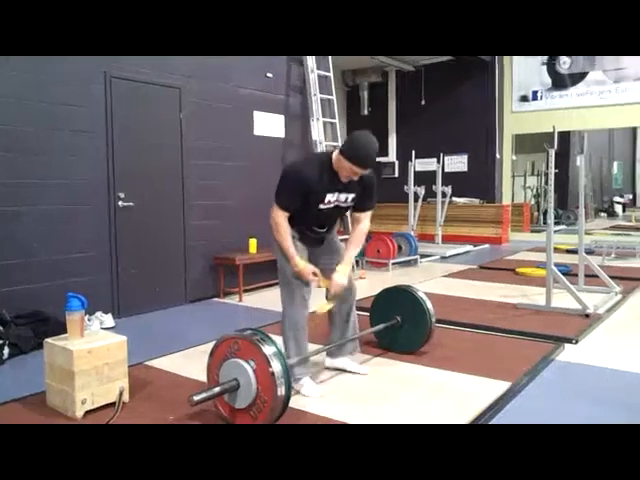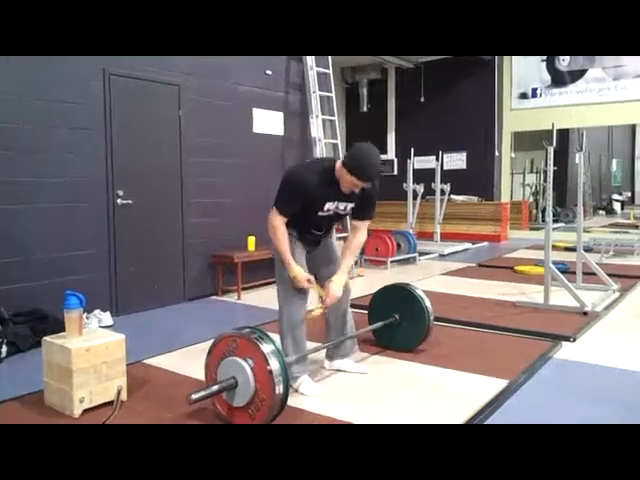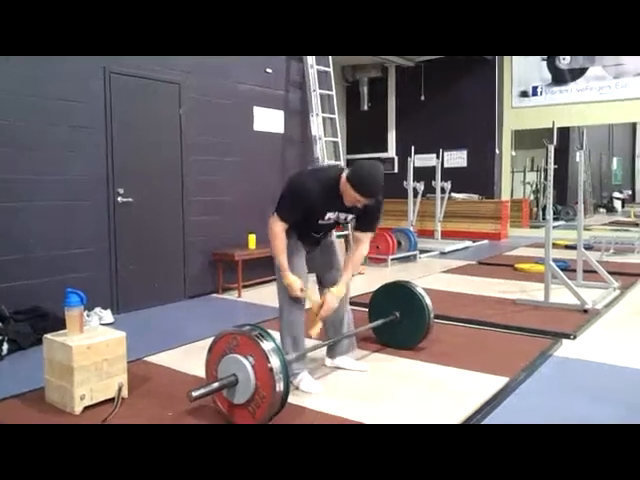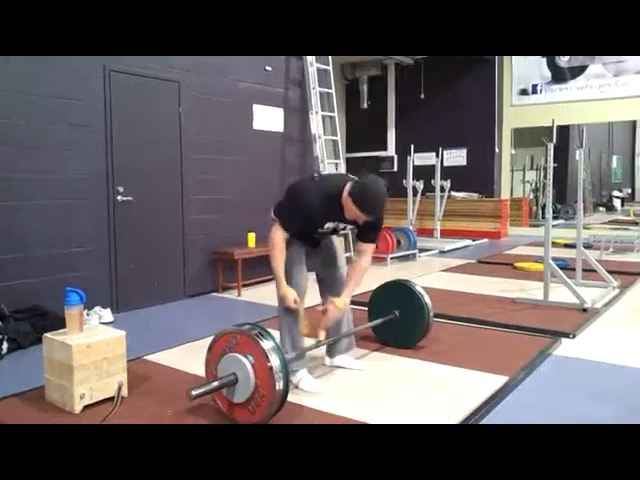
dt=0.1s
person 1, frame 1
left shoulder: (366, 180)
right shoulder: (303, 172)
left elbow: (361, 223)
right elbow: (278, 217)
left wrist: (344, 266)
right wrist: (296, 261)
left hip: (326, 236)
right hip: (294, 236)
left knee: (344, 289)
right knee: (297, 300)
left ankle: (339, 353)
right ankle: (298, 374)
person 1, frame 2
left shoulder: (367, 189)
right shoulder: (304, 178)
left elbow: (358, 233)
right elbow: (275, 221)
left wrist: (340, 276)
right wrist: (292, 268)
left hip: (322, 237)
right hip: (291, 236)
left knee: (339, 292)
right knee: (294, 299)
left ankle: (338, 356)
right ankle: (296, 372)
person 1, frame 3
left shoulder: (370, 200)
right shoulder: (308, 187)
left elbow: (360, 246)
right elbow: (277, 226)
left wrist: (338, 289)
right wrist: (286, 275)
left hip: (322, 235)
right hip: (292, 233)
left knee: (336, 291)
right knee: (294, 296)
left ankle: (338, 353)
right ankle: (295, 369)
person 1, frame 4
left shoulder: (371, 210)
right shoulder: (309, 196)
left elbow: (363, 256)
right elbow: (277, 235)
left wrist: (341, 300)
right wrist: (282, 286)
left hip: (323, 236)
right hip: (290, 233)
left knee: (337, 287)
right knee: (295, 298)
left ankle: (338, 352)
right ankle: (294, 367)
